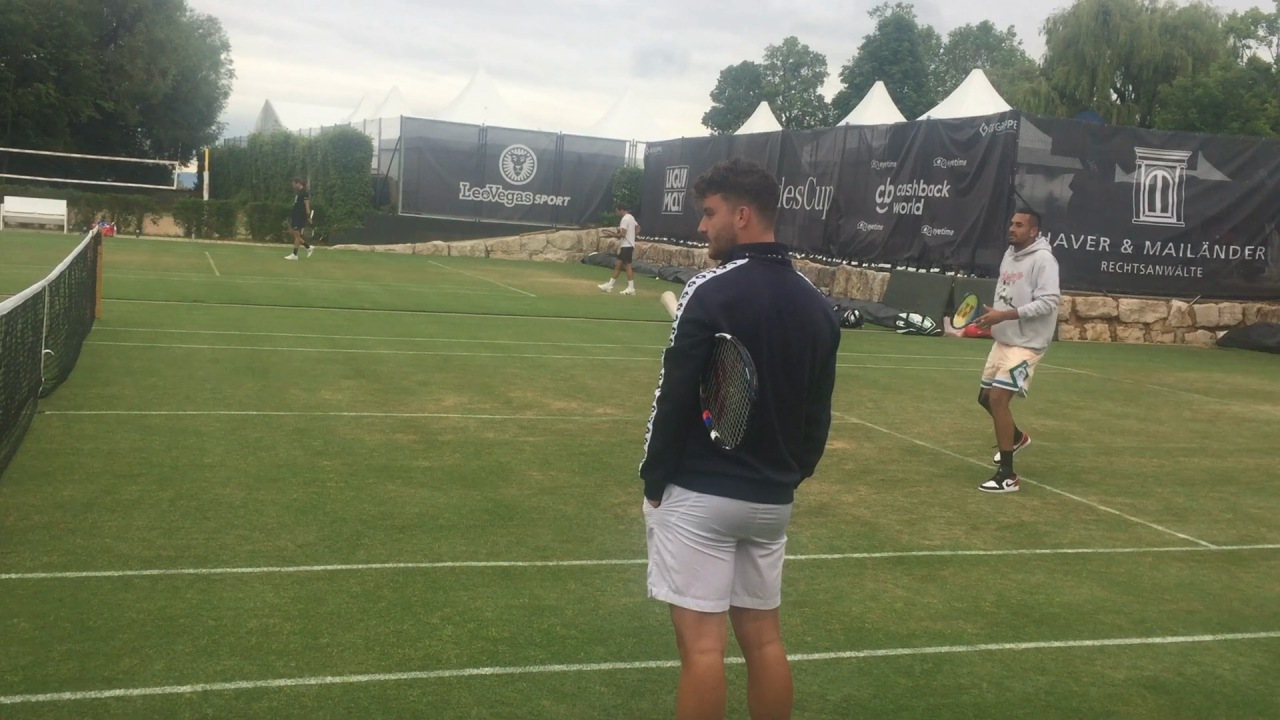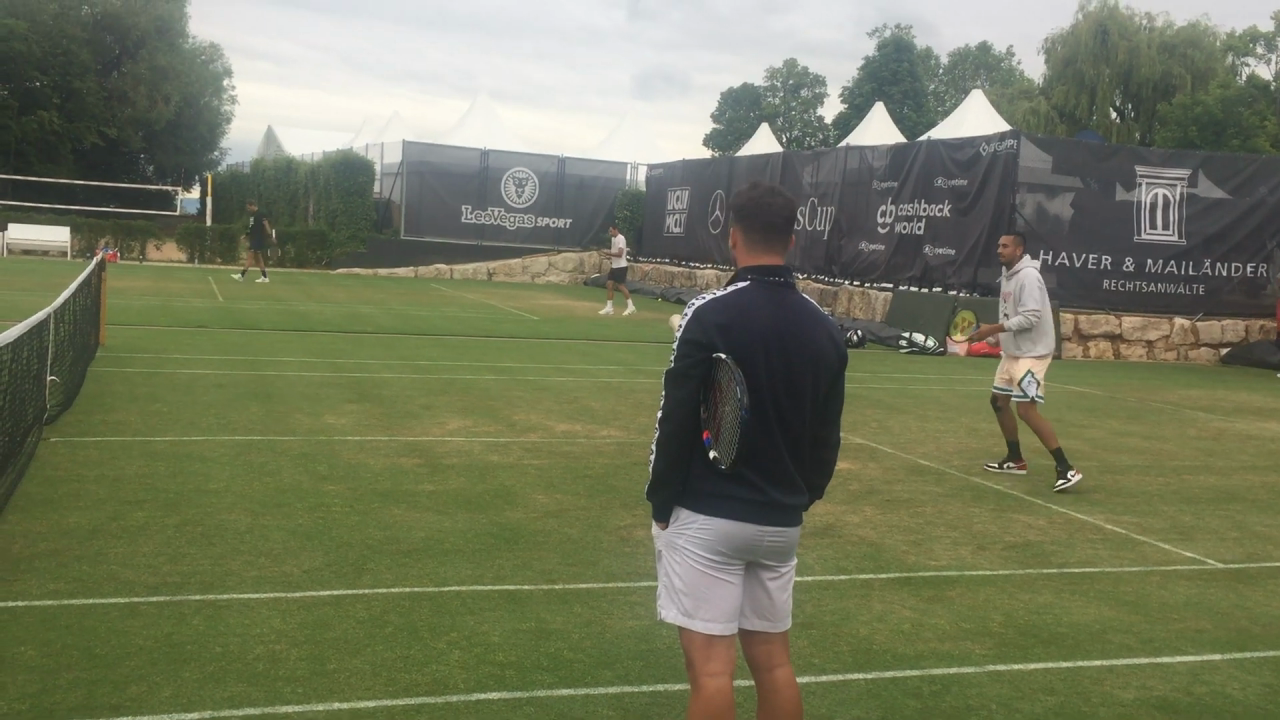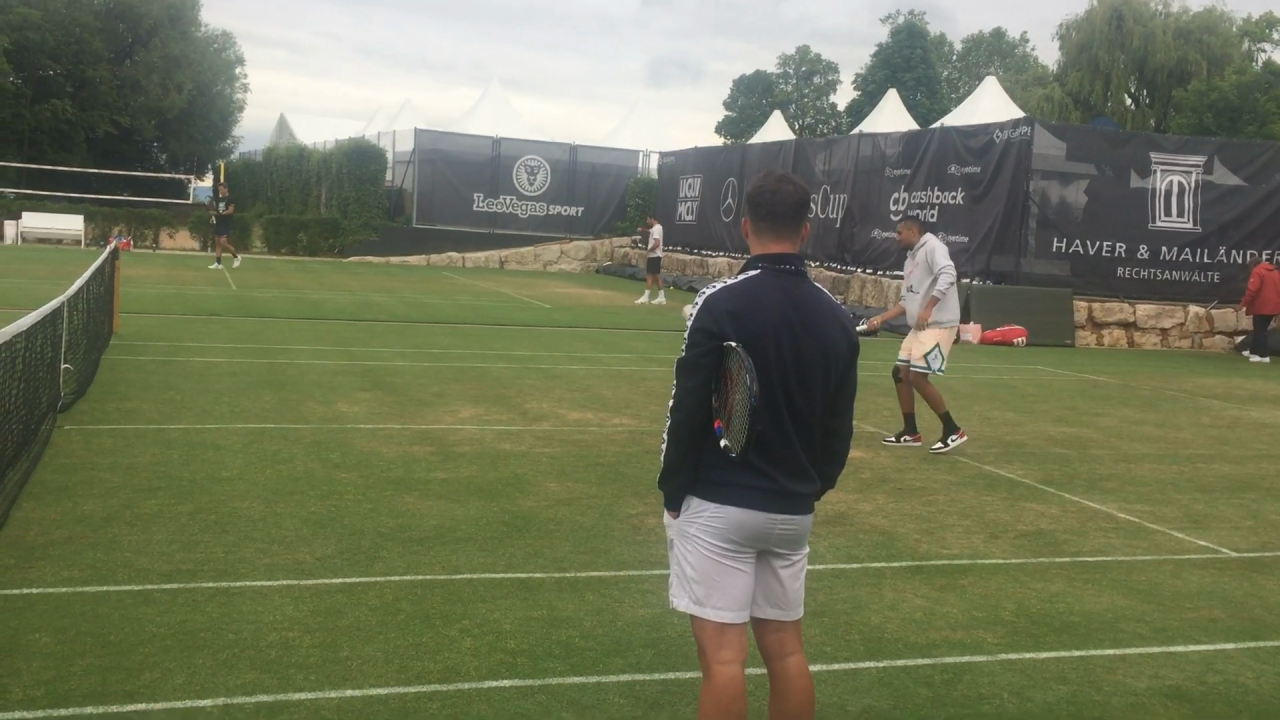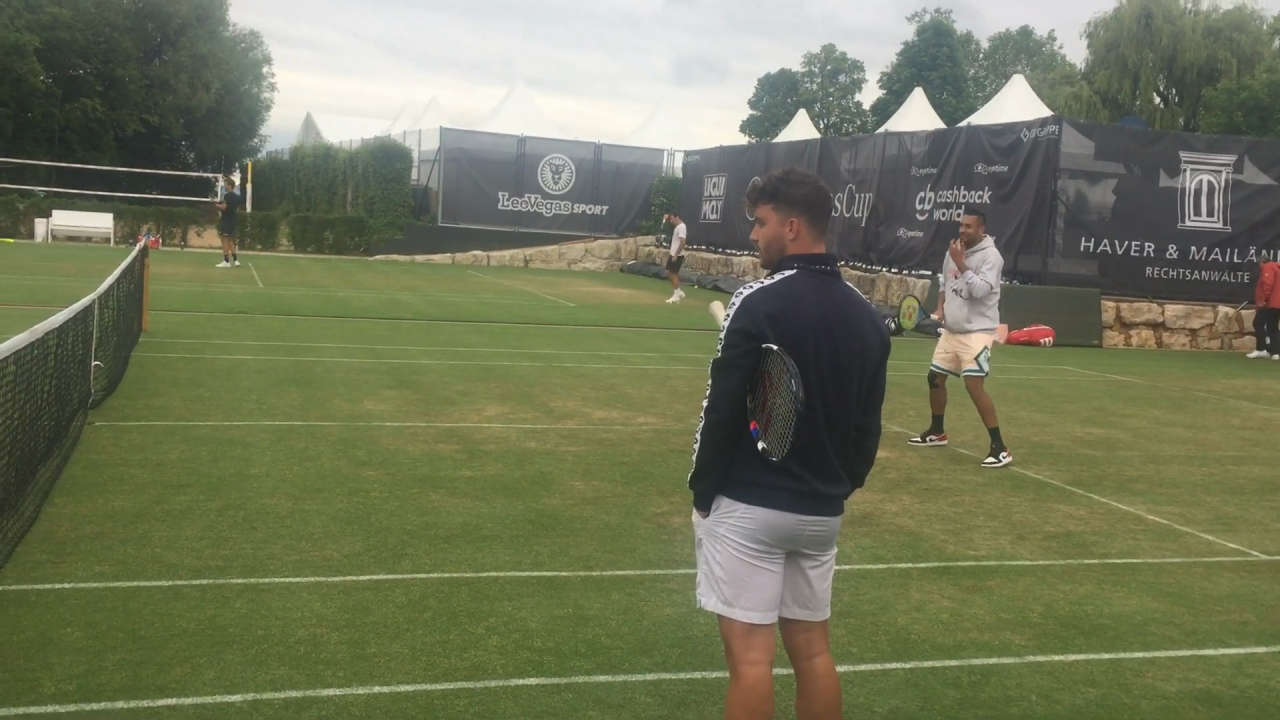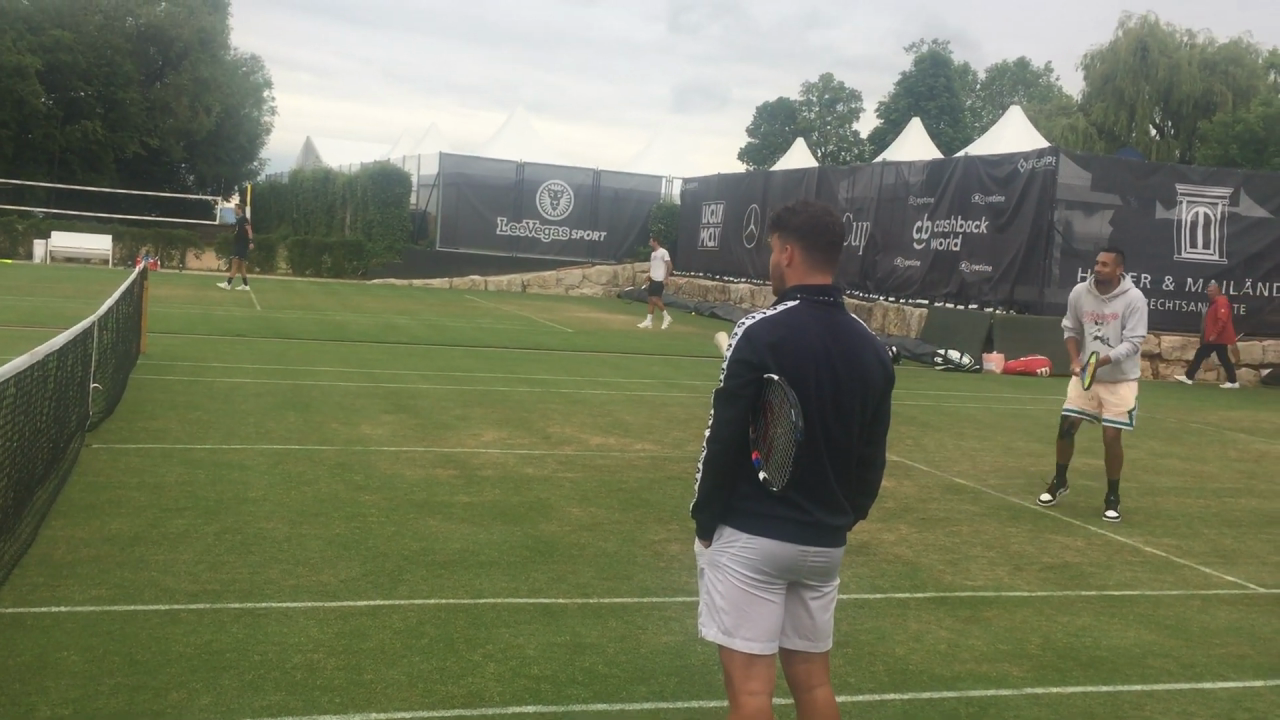
dt=1s
person 1, frame 1
left shoulder: (712, 293)
right shoulder: (816, 304)
left elbow: (675, 399)
right elbow: (818, 413)
left wrist: (654, 480)
left hip: (699, 495)
right hip: (771, 499)
left knee: (701, 644)
right knee: (764, 637)
person 1, frame 2
left shoulder: (712, 314)
right shoulder: (824, 328)
left elbow: (677, 420)
right elbow: (827, 437)
left wrist: (660, 502)
left hip: (706, 517)
right hip: (780, 522)
left knee: (710, 665)
right knee: (773, 659)
person 1, frame 3
left shoulder: (722, 303)
right shoulder: (835, 316)
left elbow: (688, 409)
right elbow: (840, 427)
left wrist: (672, 491)
left hip: (718, 506)
right hip: (793, 510)
left knee: (722, 654)
right knee: (786, 648)
person 1, frame 4
left shoulder: (759, 303)
right shoulder: (867, 316)
left elbow: (723, 410)
right elbow: (868, 426)
left wrist: (703, 491)
left hip: (748, 507)
right hip: (821, 512)
left knee: (749, 654)
right knee: (812, 648)
person 1, frame 5
left shoulder: (760, 333)
right shoulder: (872, 348)
left elbow: (724, 439)
right elbow: (872, 458)
left wrist: (705, 520)
left hip: (750, 537)
right hip: (824, 543)
person 2, frame 1
left shoulder: (1043, 260)
right shoulder: (1009, 254)
left elbow: (1048, 303)
left wrist: (1004, 316)
right wrist: (992, 312)
left hip: (1025, 344)
right hip: (1002, 341)
left knee: (998, 399)
right knee: (986, 397)
left ankle: (1007, 475)
right ankle: (1016, 437)
person 2, frame 2
left shoulder: (1028, 277)
right shoulder: (1007, 274)
left elbow: (1029, 318)
left wrist: (993, 329)
right wrist: (994, 332)
left hip: (1032, 354)
right hip: (1012, 352)
left knee: (1027, 411)
right knee: (999, 401)
left ankle: (1066, 468)
right ankle: (1015, 459)
person 2, frame 3
left shoulder: (932, 247)
right shoulder: (911, 259)
left elbow: (948, 275)
right elbow: (906, 302)
left wrist: (928, 309)
right wrist: (881, 318)
left hip: (938, 325)
right hip: (920, 327)
left knee: (918, 379)
right knee: (900, 374)
left ankle: (953, 430)
right ankle: (910, 432)
person 2, frame 4
left shoulder: (991, 256)
right shoulder: (953, 253)
left elbow: (981, 290)
left wrist: (960, 263)
right wrist: (940, 308)
left hip: (977, 330)
right hip: (951, 330)
left knee: (974, 385)
right knee: (935, 378)
left ankle: (999, 447)
right ankle: (937, 431)
person 2, frame 5
left shoulder: (1135, 299)
right shoulder: (1079, 293)
left elbow: (1133, 343)
right elbow: (1070, 328)
left wrist: (1101, 362)
right wrist: (1075, 359)
left hip: (1122, 379)
left knee: (1111, 437)
right knee: (1066, 427)
left ankle: (1112, 497)
right ankle: (1059, 481)
